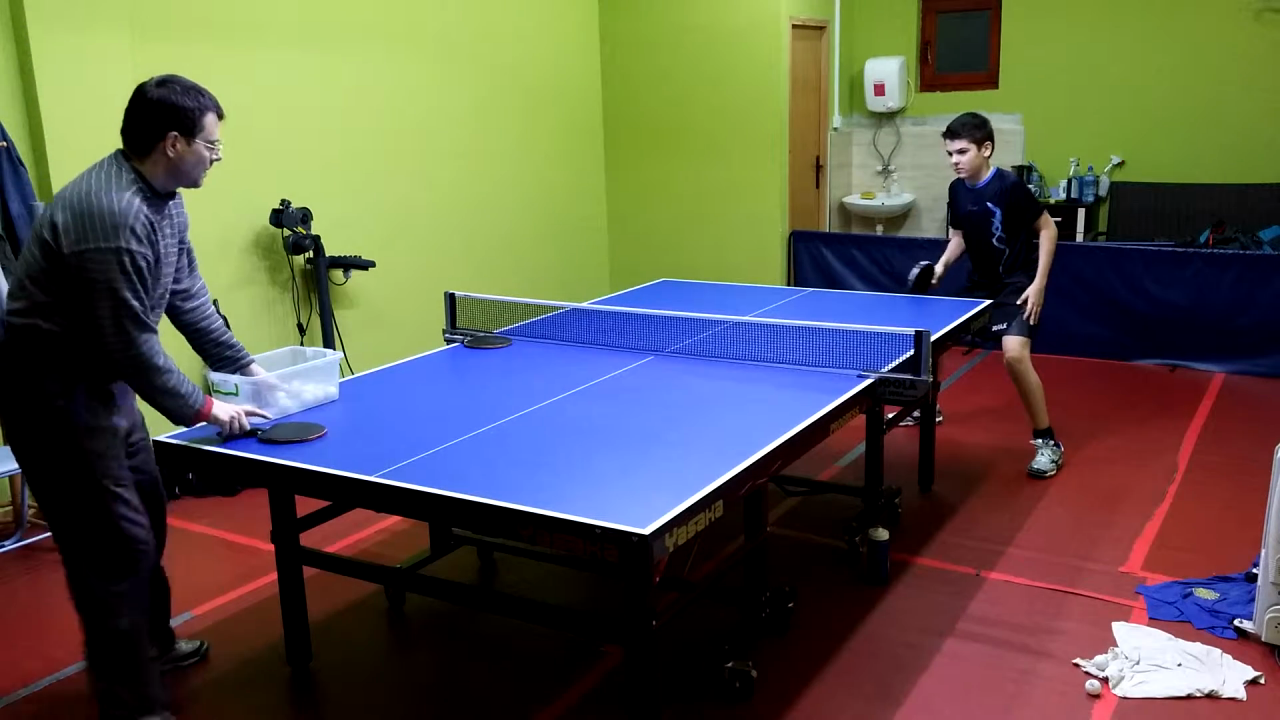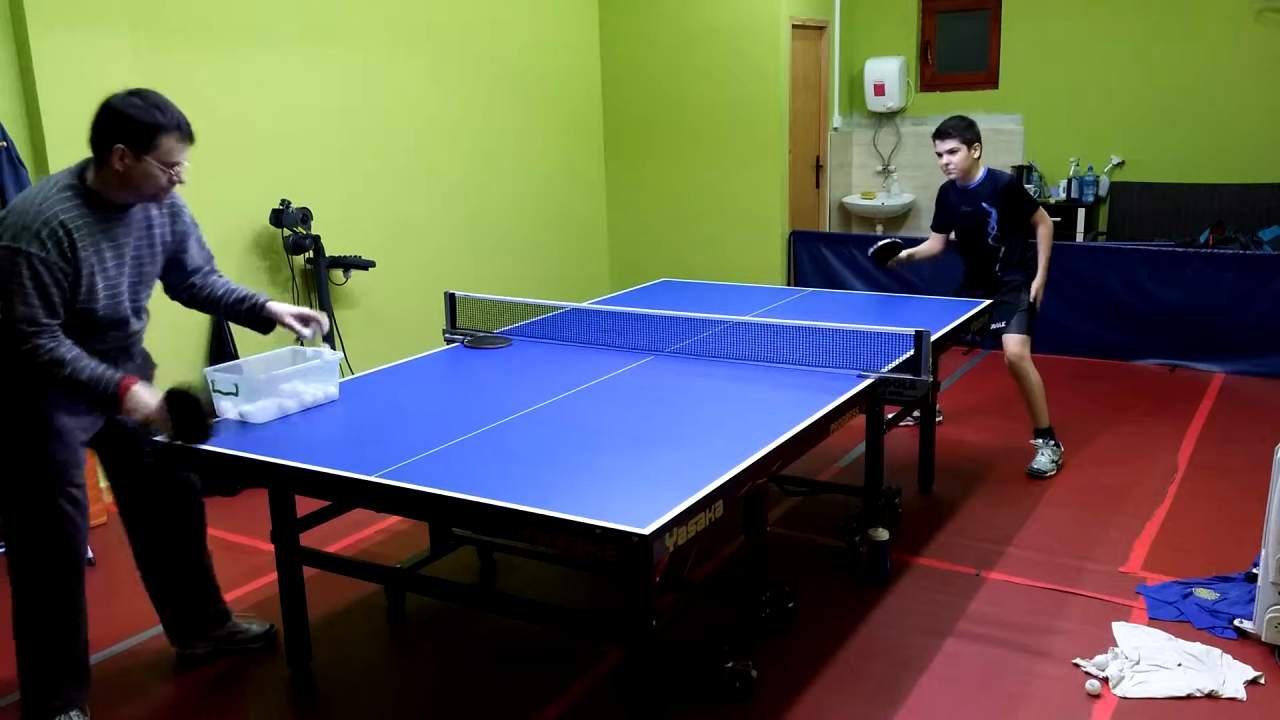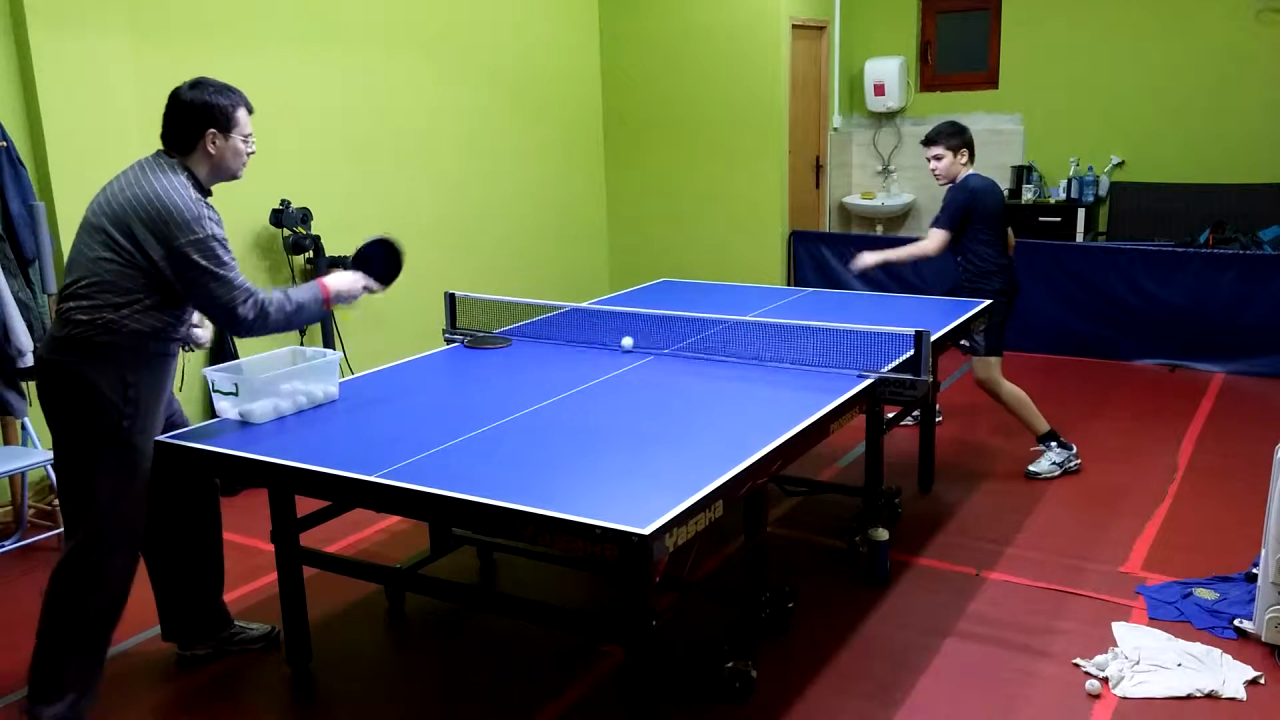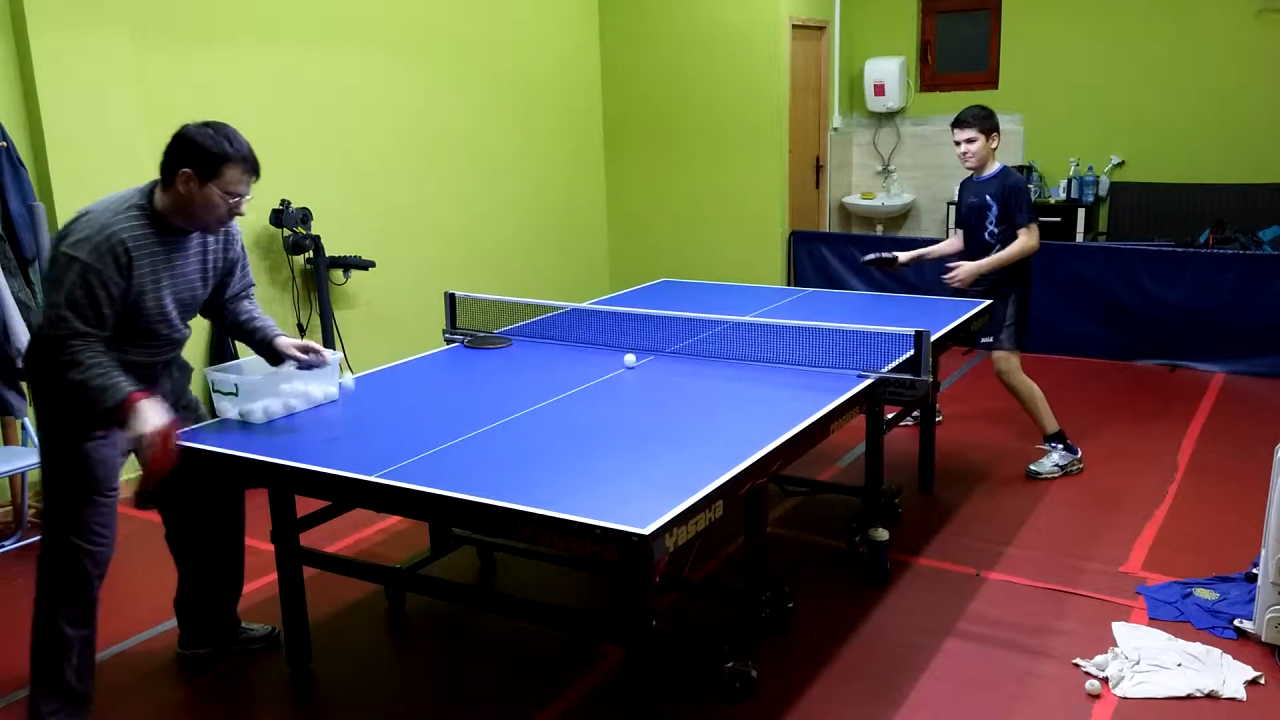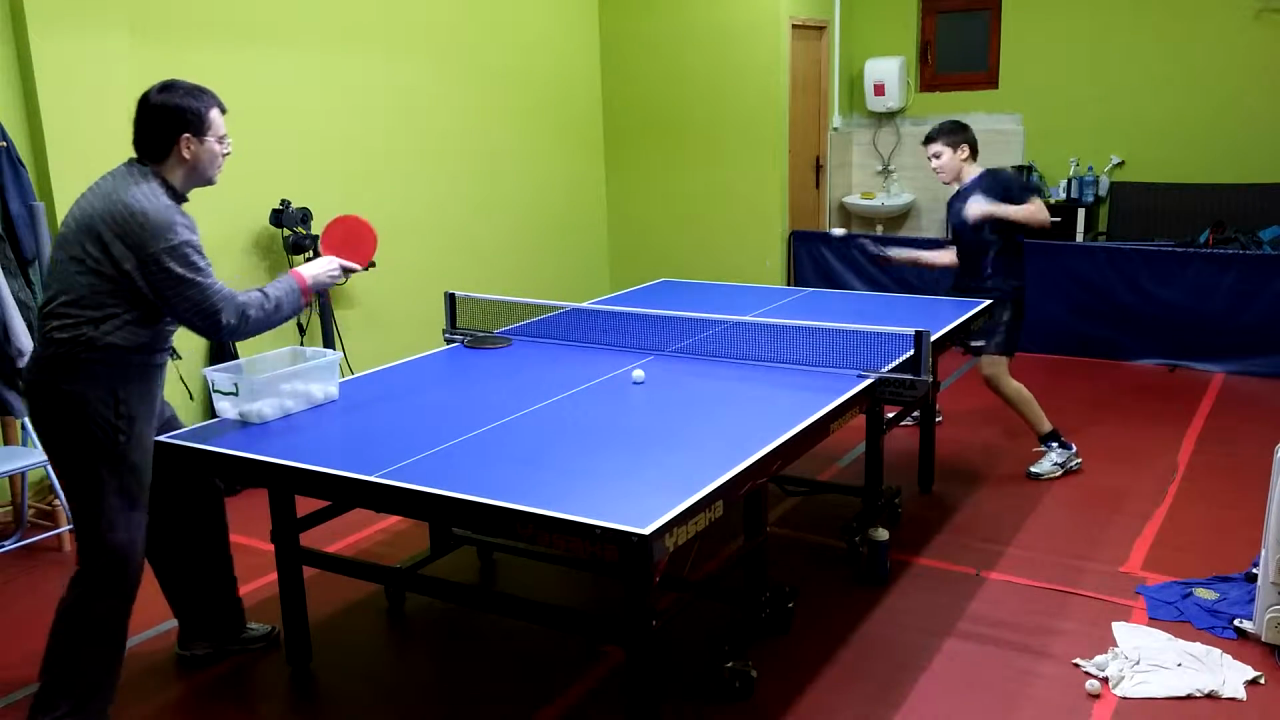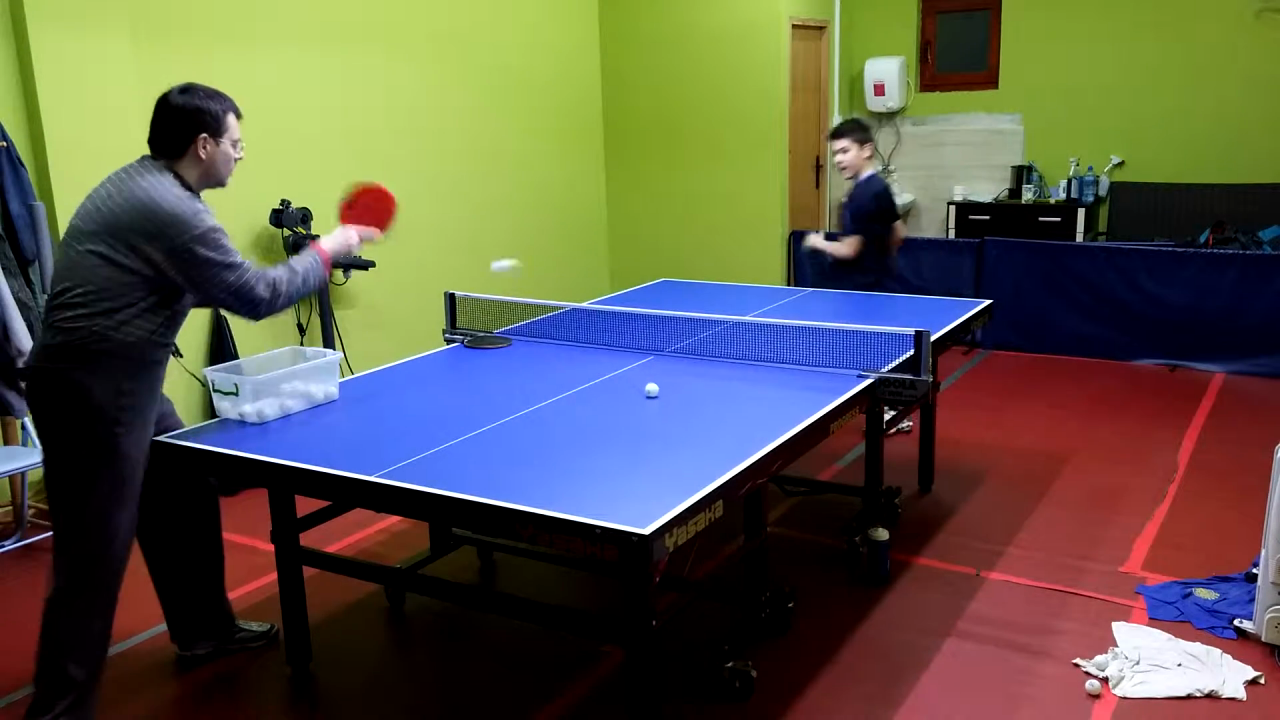
dt=0.7s
person 1, frame 1
left shoulder: (163, 200)
right shoulder: (112, 215)
left elbow: (185, 294)
right elbow: (132, 345)
left wrist: (243, 365)
right wrist: (201, 408)
left hip: (103, 377)
right hip: (54, 389)
left knee: (142, 512)
right knee: (113, 545)
left ankle: (140, 646)
person 1, frame 2
left shoulder: (161, 206)
left elbow: (195, 278)
left wrist: (266, 310)
right wrist: (122, 393)
left hip: (123, 370)
left knee: (173, 500)
right knee: (53, 547)
left ankle: (198, 625)
person 1, frame 3
left shoulder: (155, 182)
right shoulder: (179, 209)
right elbow: (243, 313)
left wrist: (192, 311)
right wrist: (326, 292)
left hip: (129, 371)
right hip: (100, 381)
left knee: (186, 498)
right knee: (104, 545)
left ankle: (201, 627)
person 1, frame 4
left shoulder: (218, 231)
right shoulder: (101, 238)
left elbow: (233, 302)
right elbow: (73, 349)
left wrist: (276, 343)
right wrist: (134, 404)
left hip: (161, 381)
right hip: (84, 394)
left knee: (215, 496)
right knee: (80, 552)
left ankle: (208, 628)
person 1, frame 5
left shoulder: (141, 193)
right shoulder: (147, 215)
right elbow: (222, 317)
left wrist: (267, 289)
right wrist: (302, 282)
left hip: (126, 385)
right hip: (90, 395)
left knee: (191, 501)
right knee: (116, 554)
left ankle: (211, 627)
person 1, frame 6
left shoulder: (148, 190)
right shoulder: (168, 209)
right elbow: (250, 291)
left wrist: (252, 286)
right wrist: (324, 253)
left hip: (124, 381)
right hip: (86, 389)
left knee: (185, 498)
right knee: (96, 552)
left ankle: (204, 627)
person 2, frame 1
left shoulder: (1010, 187)
right shoulder: (957, 190)
left elbow: (1047, 229)
left wrist: (1039, 283)
right wrist: (942, 264)
left hip: (1016, 284)
right hip: (978, 283)
left knee: (1015, 356)
left ankle: (1047, 442)
person 2, frame 2
left shoulder: (1004, 185)
right shoulder: (947, 193)
left elbow: (1043, 224)
right elbow: (938, 242)
left wrist: (1040, 275)
right wrist: (909, 254)
left hip: (1014, 281)
right hip: (974, 283)
left knee: (1015, 354)
left ankle: (1047, 441)
person 2, frame 3
left shoulder: (962, 191)
right shoulder: (988, 188)
left elbow: (933, 246)
right elbow: (1008, 242)
left wrist: (878, 257)
left hip: (988, 293)
right hip: (983, 288)
left knee: (986, 376)
left ankle: (1060, 448)
person 2, frame 4
left shoulder: (1011, 183)
right shoulder: (967, 187)
left elbow: (1030, 242)
left wrist: (980, 266)
right wrist: (914, 254)
left hip: (1005, 289)
right hip: (971, 288)
left knee: (1006, 367)
left ankle: (1063, 448)
person 2, frame 5
left shoulder: (1000, 180)
right shoulder: (955, 202)
left elbow: (1042, 216)
left wrist: (992, 209)
right wrist: (911, 256)
left hip: (1000, 293)
right hip: (965, 292)
left knee: (992, 371)
left ankle: (1059, 447)
person 2, frame 6
left shoulder: (862, 193)
right shoulder: (875, 186)
left elbow: (847, 250)
right elbow: (899, 234)
left wrist: (818, 243)
left hip: (863, 285)
right hip: (870, 280)
